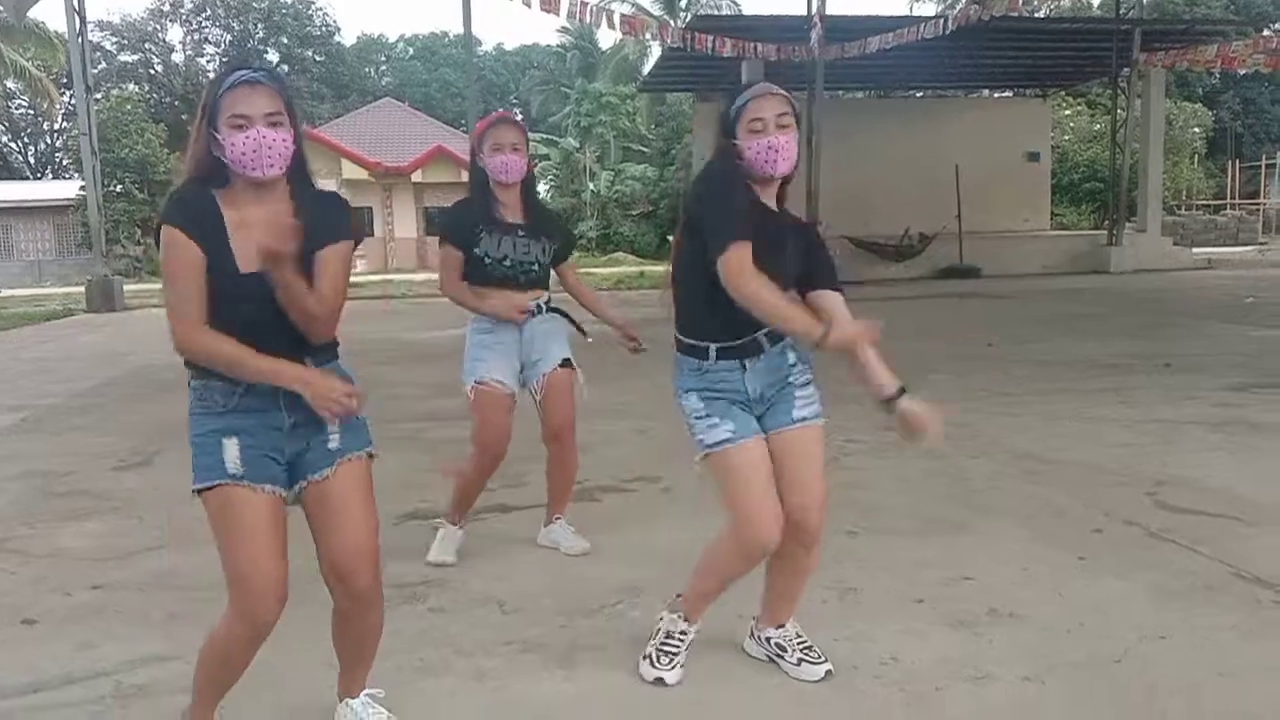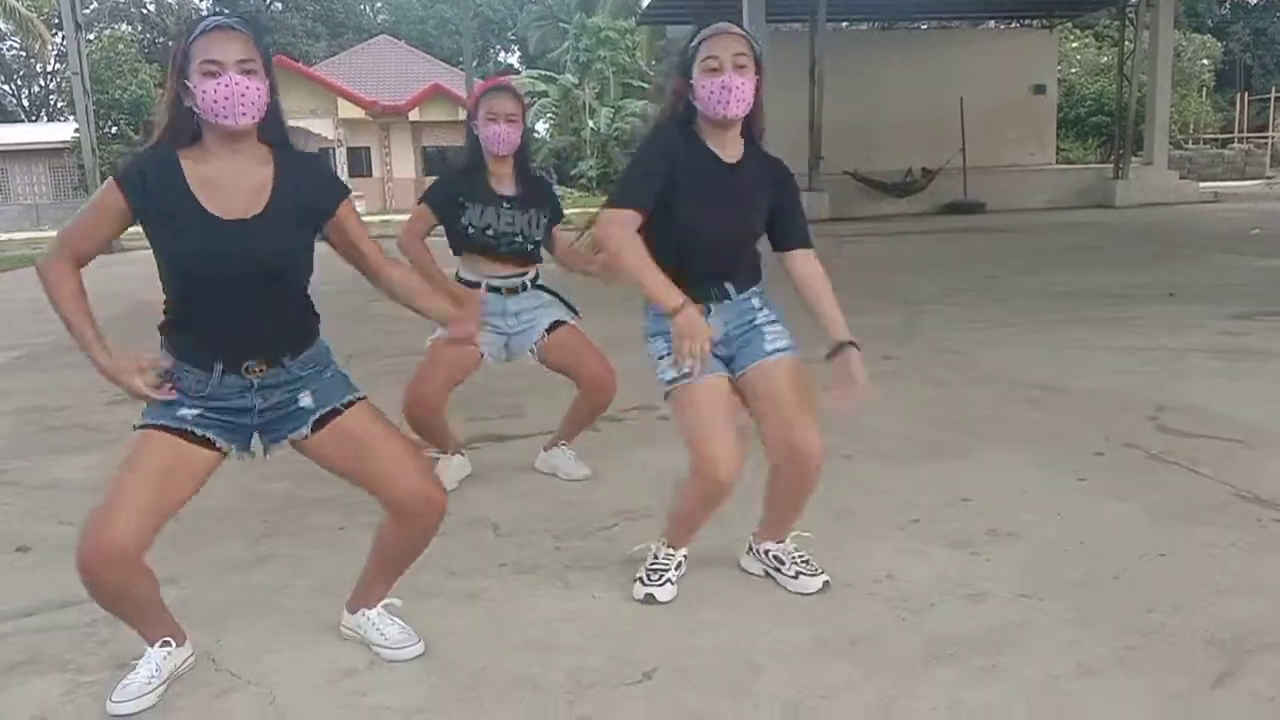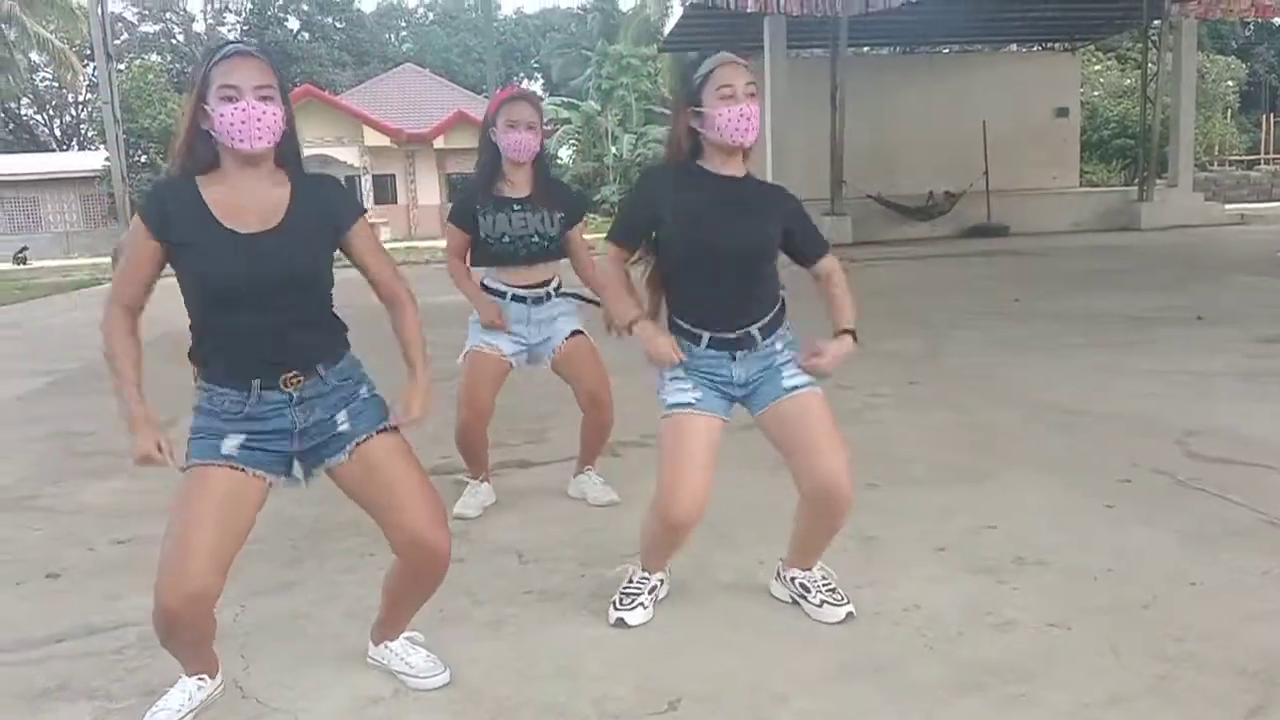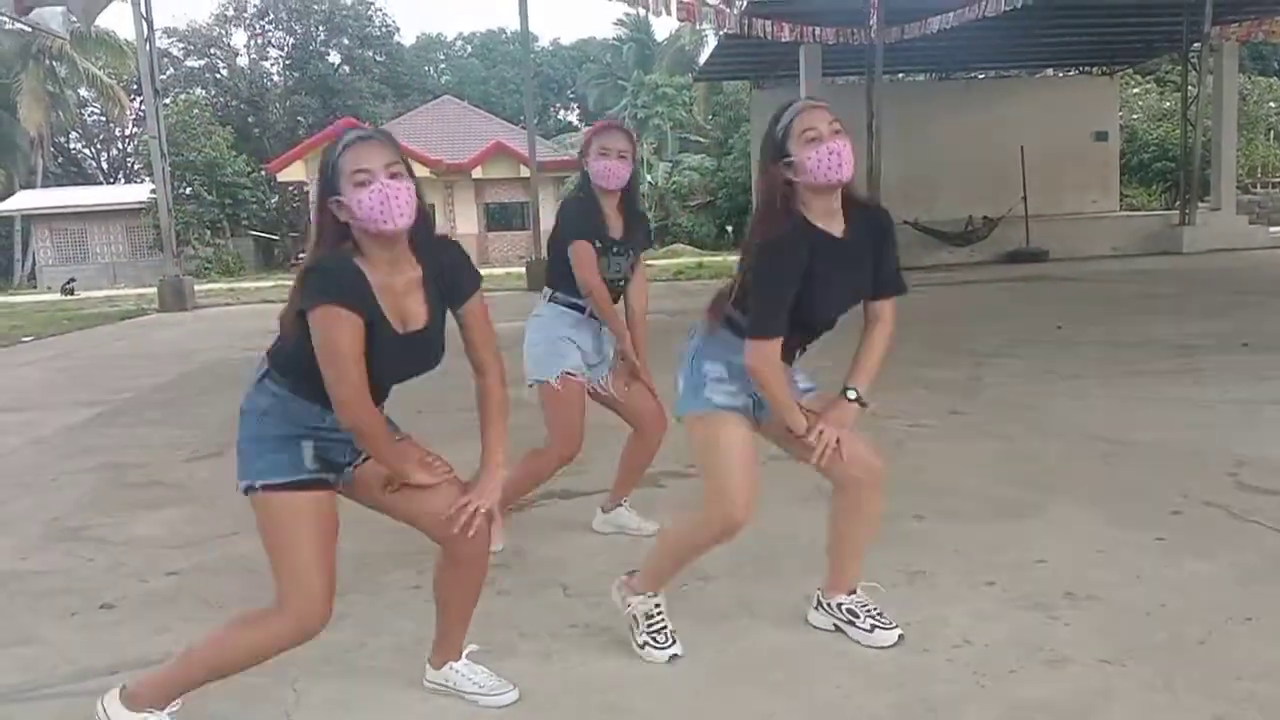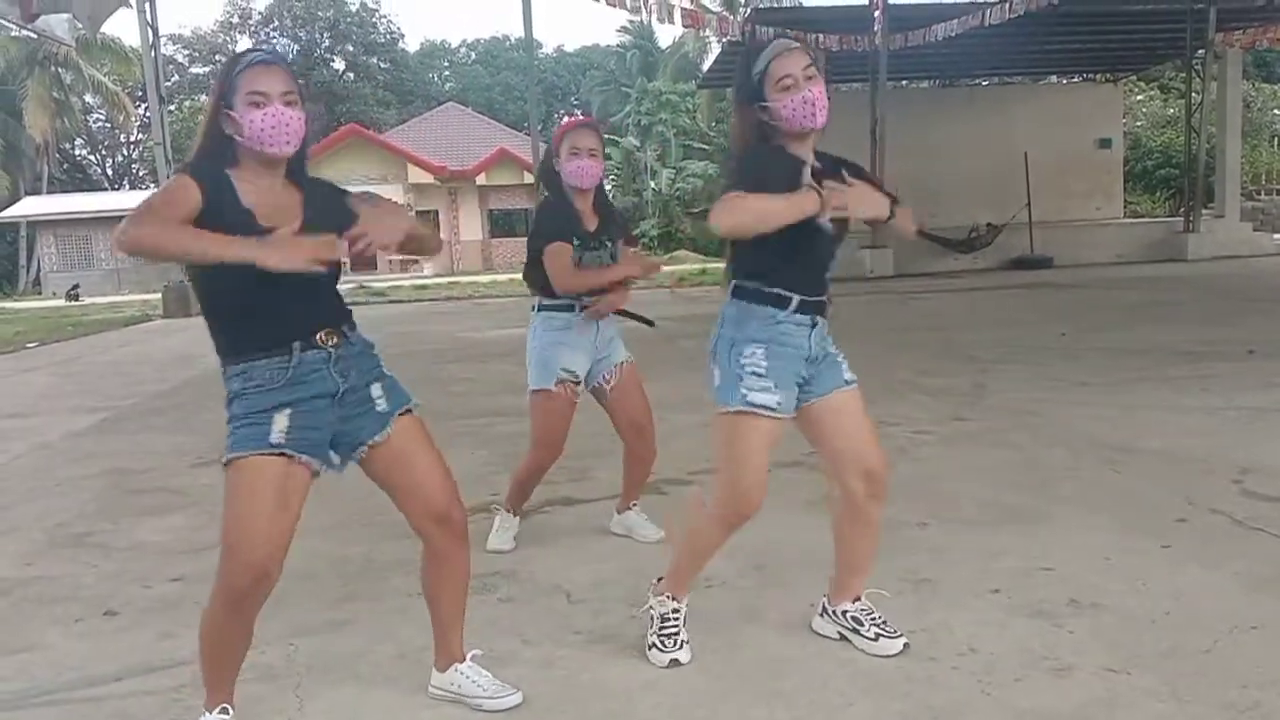
dt=1s
person 1, frame 1
left shoulder: (326, 213)
right shoulder: (190, 211)
left elbow: (323, 326)
right elbow: (189, 338)
left wrist: (281, 265)
right wrist: (300, 378)
left hip: (324, 408)
right hip: (233, 410)
left knee: (357, 580)
right knee: (260, 602)
person 1, frame 2
left shoulder: (308, 174)
right shoulder: (152, 173)
left elbow: (378, 262)
right elbow: (58, 261)
left wrist: (452, 315)
right wrist: (106, 359)
left hip: (299, 374)
right hip: (197, 385)
left knee: (422, 501)
right knee: (103, 554)
left ankle: (365, 607)
right ankle: (166, 644)
person 1, frame 3
left shoulder: (324, 196)
right shoulder: (169, 204)
left elbow: (393, 287)
right elbow: (121, 313)
left wrist: (418, 374)
right wrist: (137, 415)
left hip: (334, 391)
right hip: (233, 410)
left knee: (430, 544)
right knee: (181, 598)
left ankle: (389, 638)
person 1, frame 4
left shoulder: (446, 260)
right shoulder: (333, 281)
left elbow: (489, 367)
right elbow: (352, 405)
left wrist: (493, 469)
right wrist: (402, 464)
left hip: (358, 427)
right hip: (285, 427)
left knee: (468, 524)
right knee: (306, 613)
left ankle: (446, 663)
person 1, frame 5
left shoulder: (318, 195)
right shoulder: (203, 185)
left elbow: (419, 237)
right elbow: (135, 233)
left wrist: (387, 226)
right wrist: (266, 251)
left hip: (355, 367)
right hip: (267, 390)
left knee: (445, 519)
right knee: (246, 575)
left ankle: (450, 666)
person 2, frame 1
left shoulder: (801, 232)
right shoulder: (718, 185)
left elbow: (837, 313)
right elbow: (739, 277)
left wrist: (896, 395)
right wrist: (826, 335)
left hip: (782, 371)
right hip: (709, 379)
left knee: (805, 522)
right knee: (760, 531)
left ankle: (773, 630)
right ankle: (680, 619)
person 2, frame 2
left shoulder: (773, 173)
right shoulder: (667, 144)
left elbow: (802, 263)
right elbow: (612, 230)
left wrist: (843, 344)
right wrist: (677, 305)
left hip: (750, 312)
right hip: (680, 318)
left knee: (802, 451)
right knee: (719, 467)
left ankle: (768, 544)
right ankle: (670, 550)
person 2, frame 3
left shoulder: (775, 200)
right shoulder: (662, 186)
left elbow: (830, 271)
right elbow: (613, 262)
left wrist: (844, 335)
right wrist: (638, 326)
left hip: (772, 355)
right hip: (696, 364)
left knee: (833, 486)
right knee: (681, 507)
left ankle: (799, 571)
right ankle: (649, 572)
person 2, frame 4
left shoulder: (873, 225)
right shoulder: (782, 242)
left elbow: (882, 315)
right elbow: (758, 353)
left wrist: (849, 400)
right wrist: (801, 422)
left hip: (777, 369)
right hip: (724, 365)
left knee: (863, 469)
right knee: (730, 510)
left ankle: (837, 597)
right ankle: (639, 591)
person 2, frame 5
left shoulder: (834, 169)
right shoulder: (761, 159)
left elbow: (902, 221)
right elbow: (726, 219)
left wrist: (880, 203)
right wrist: (821, 201)
left hip: (811, 334)
right hip: (755, 334)
left knee: (867, 476)
right knee: (740, 499)
left ankle: (843, 604)
right ankle: (666, 600)
person 3, frame 1
left shoulder: (546, 219)
right shoulder: (465, 214)
left elbow: (572, 280)
right elbow: (449, 281)
left wrist: (616, 322)
right wrist: (488, 307)
left hip: (547, 327)
right hip: (492, 334)
left knee: (560, 433)
right knee: (490, 446)
left ankle: (555, 524)
right ankle: (451, 526)
person 3, frame 2
left shoulder: (540, 189)
right shoulder: (455, 182)
left elbow: (566, 254)
right elbow: (410, 237)
left wrist: (595, 263)
right wrist: (445, 287)
left hip: (532, 300)
right hip: (477, 302)
left knee: (601, 382)
right knee: (419, 402)
left ankle: (555, 448)
right ankle: (452, 455)
person 3, frame 3
left shoulder: (558, 194)
right shoulder: (474, 195)
left elbow: (580, 253)
right elbow: (455, 259)
right wrist: (482, 304)
left hip: (554, 308)
right hip: (499, 312)
left knee: (598, 397)
right knee: (470, 412)
left ankle: (584, 474)
right ankle: (480, 482)
person 3, frame 4
left shoulder: (636, 223)
right shoulder: (577, 210)
left elbow: (637, 291)
right elbow: (589, 281)
left wrist: (639, 357)
right wrist: (624, 339)
left hip: (600, 335)
right hip: (560, 327)
left knee: (652, 419)
right knee: (565, 443)
left ankle: (613, 508)
person 3, frame 5
left shoulder: (608, 215)
right shoulder: (550, 213)
left elbow: (625, 274)
right elbow: (565, 280)
left wrist: (616, 293)
right wrist: (626, 268)
left hip: (604, 331)
right hip: (558, 329)
left knee: (640, 426)
right knee: (547, 447)
left ankle: (626, 511)
right ankle: (508, 514)
